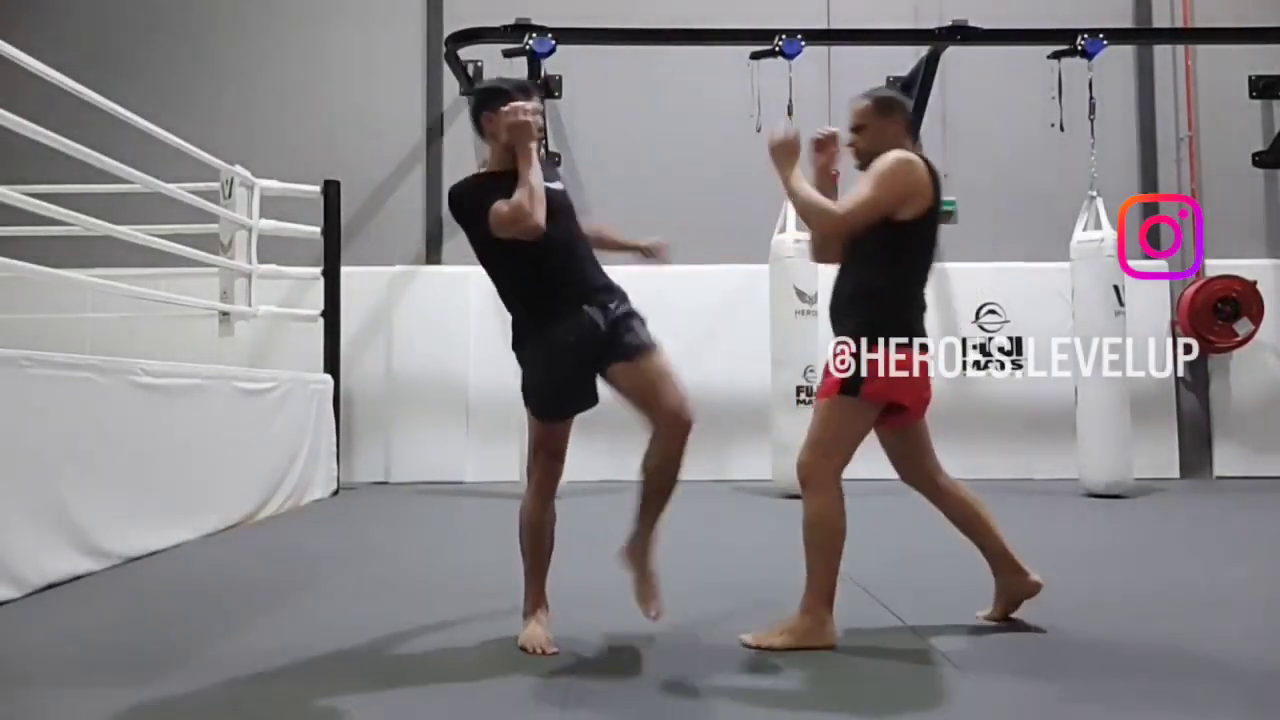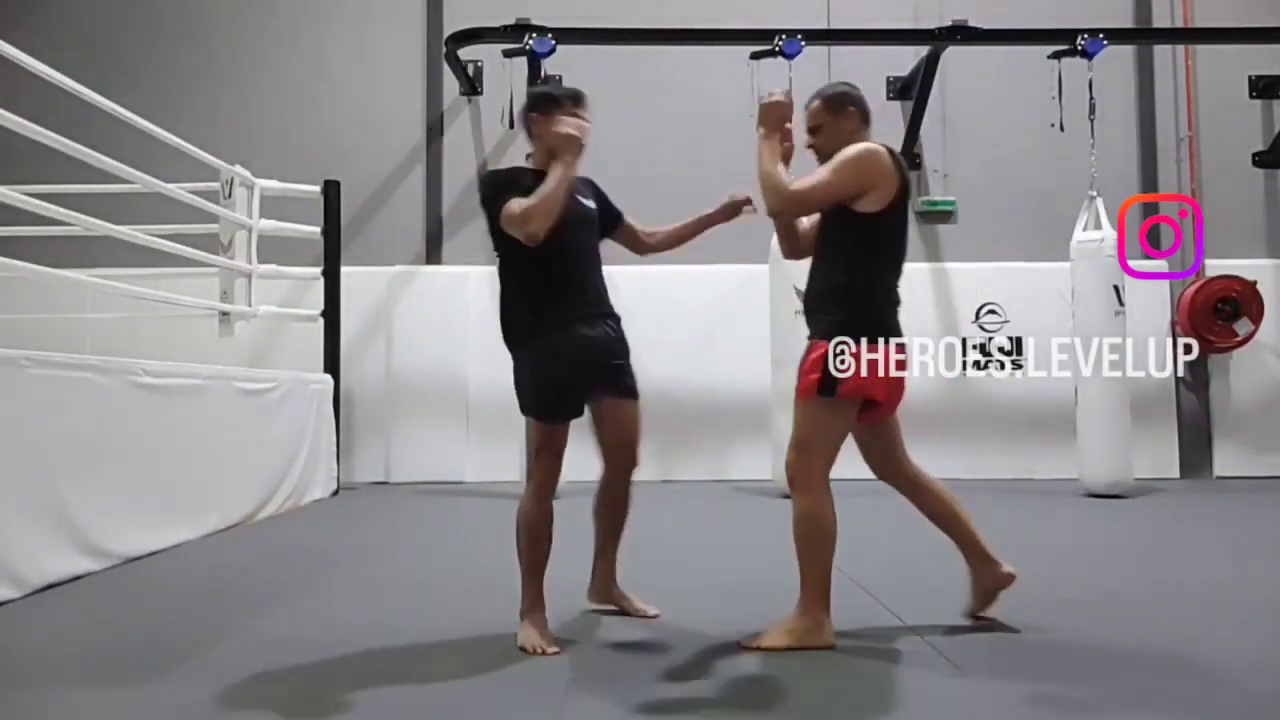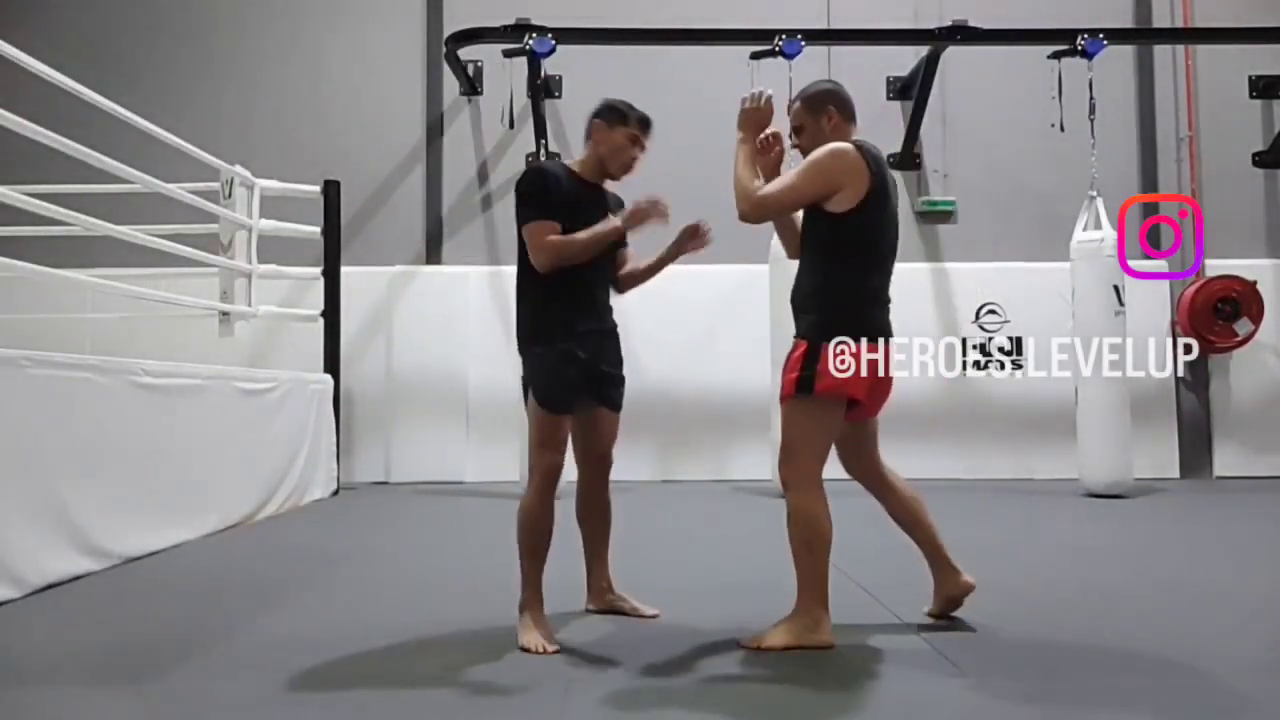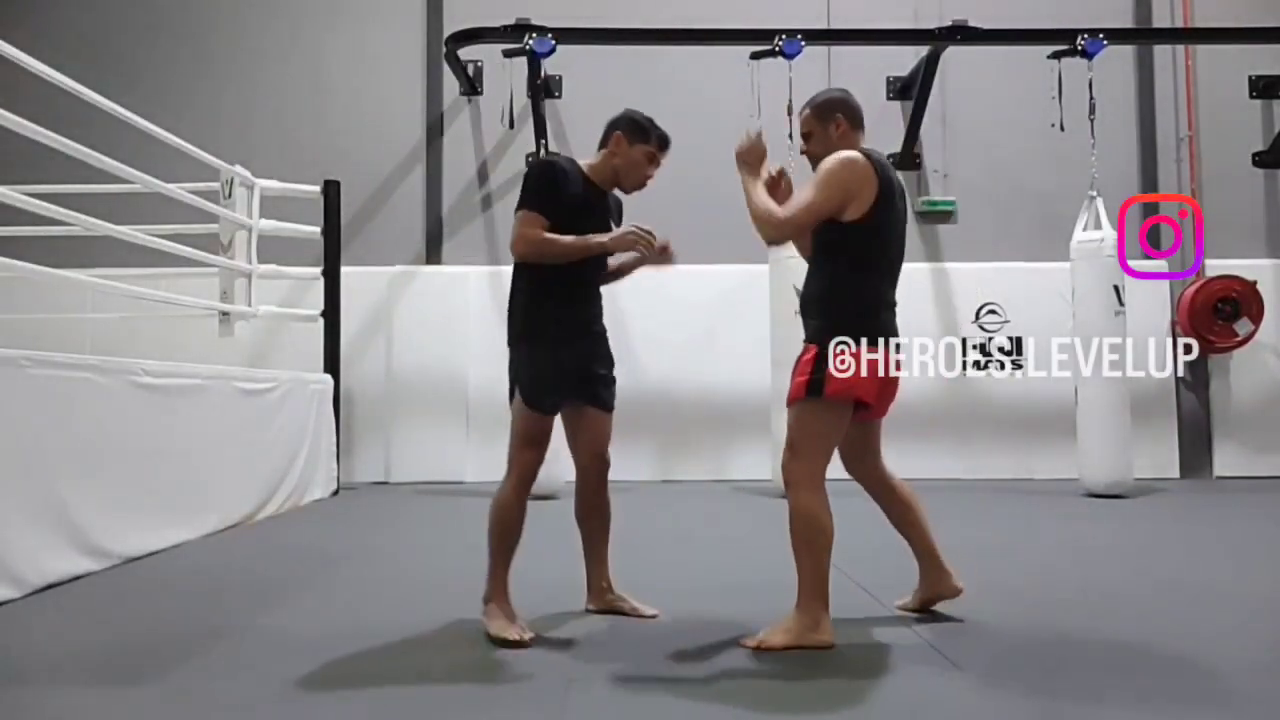
dt=0.2s
person 1, frame 1
left shoulder: (902, 166)
right shoulder: (885, 183)
left elbow: (834, 223)
right elbow: (830, 249)
left wrist: (789, 173)
right wrist: (821, 176)
left hip: (875, 345)
right hip: (887, 346)
left knee: (817, 470)
right knee: (923, 474)
left ankle: (815, 619)
right ankle: (1011, 576)
person 1, frame 2
left shoulder: (867, 158)
right shoulder: (861, 178)
left elbow: (780, 202)
right elbow: (793, 245)
left wrist: (767, 138)
right wrist: (782, 158)
left hip: (847, 340)
right hip: (871, 341)
left knee: (805, 471)
right knee: (896, 467)
left ankle: (812, 619)
right ankle: (985, 569)
person 1, frame 3
left shoulder: (839, 158)
right shoulder: (870, 170)
left elbow: (750, 209)
right elbow: (804, 246)
left wrist: (747, 140)
right wrist: (773, 174)
left hip: (833, 340)
right hip: (864, 339)
left knee: (798, 472)
right knee: (866, 465)
left ankle: (810, 619)
right ankle: (945, 573)
person 1, frame 4
left shoulder: (847, 165)
right shoulder: (875, 175)
left elbow: (778, 232)
left wrist: (749, 175)
right wrist: (785, 201)
left hip: (842, 345)
right hip: (869, 343)
left knee: (802, 472)
right knee: (867, 467)
left ankle: (811, 617)
right ankle: (936, 576)
person 2, frame 1
left shoulder: (545, 171)
right shoulder: (470, 195)
right elbow: (528, 224)
left wrist: (634, 244)
right wrist: (525, 152)
left hip: (607, 310)
right hip: (547, 336)
left knee: (675, 417)
right knee: (544, 477)
left ankle: (640, 548)
right ankle: (535, 609)
person 2, frame 2
left shoulder: (587, 189)
right shoulder: (500, 184)
left elbow: (643, 241)
right elbow: (529, 227)
left wrist: (711, 218)
right wrist: (563, 163)
left hip: (602, 333)
right hip: (542, 344)
left knee: (622, 460)
right knee: (543, 477)
left ankle: (604, 582)
right ankle: (531, 612)
person 2, frame 3
left shoulder: (613, 201)
right shoulder: (544, 179)
right elbow: (543, 255)
left wrist: (673, 251)
right wrist: (621, 224)
left hip: (602, 342)
right hip: (550, 343)
left knee: (598, 469)
right knee: (545, 474)
left ankle: (601, 587)
right ankle: (530, 609)
person 2, frame 4
left shoulder: (611, 203)
right shoulder: (552, 173)
right elbow: (524, 246)
left wrist: (636, 257)
right wrist: (610, 241)
left hip: (589, 341)
right hip: (539, 340)
left knee: (595, 466)
right knee: (524, 468)
left ankle: (600, 587)
right ankle: (495, 596)
